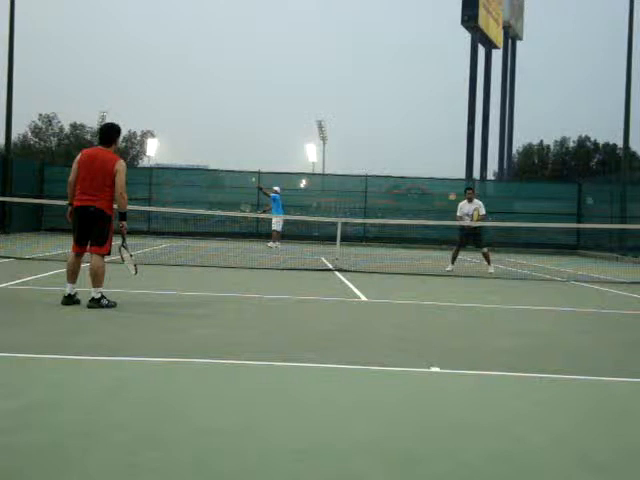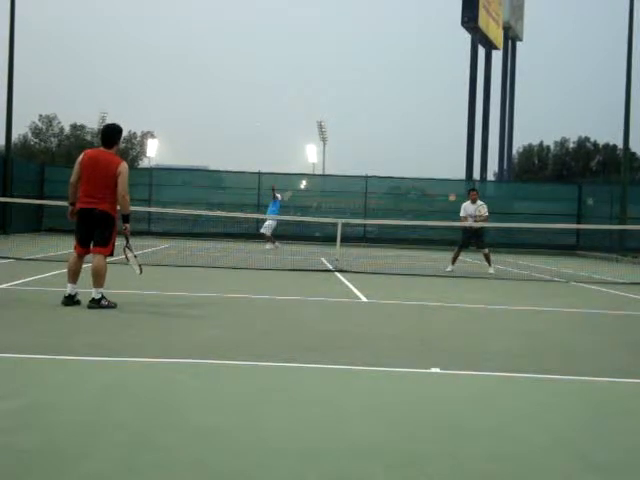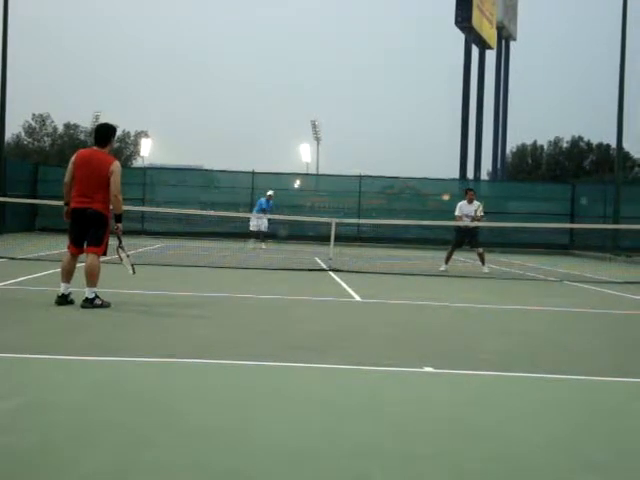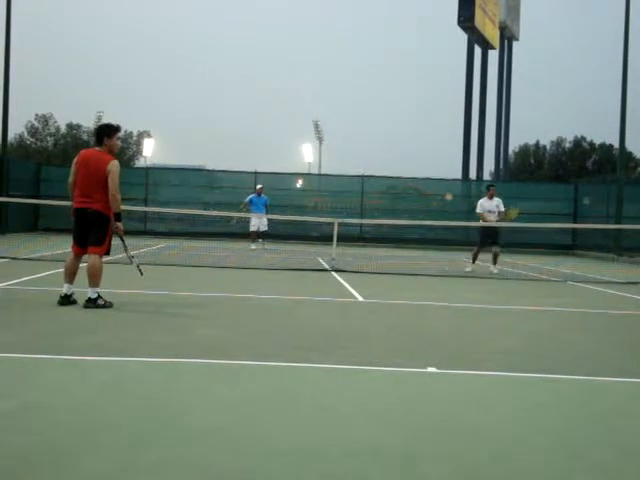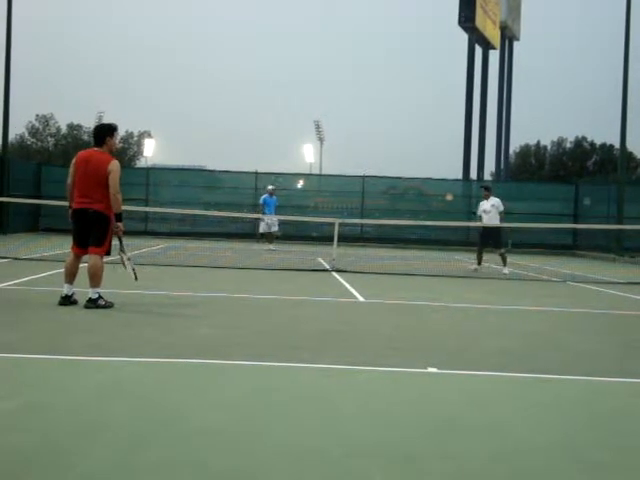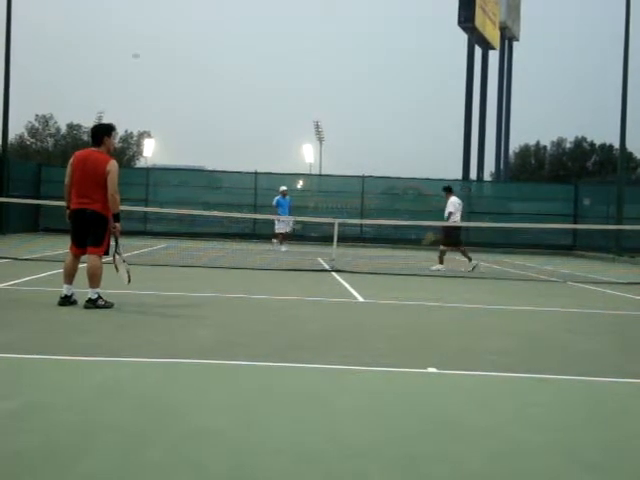
dt=0.7s
person 1, frame 1
left shoulder: (82, 155)
right shoulder: (118, 163)
left elbow: (71, 182)
right elbow: (120, 192)
left wrist: (71, 204)
right wrist: (123, 217)
left hip: (80, 208)
right hip: (101, 211)
left knee: (76, 251)
right knee: (97, 253)
left ankle: (69, 293)
right ankle: (97, 297)
person 1, frame 2
left shoulder: (84, 155)
right shoulder: (120, 165)
left elbow: (73, 183)
right elbow: (122, 195)
left wrist: (72, 204)
right wrist: (126, 219)
left hip: (83, 209)
right hip: (105, 213)
left knee: (78, 252)
right knee: (100, 254)
left ankle: (70, 294)
right ankle: (97, 297)
person 1, frame 3
left shoulder: (78, 155)
right shoulder: (113, 164)
left elbow: (67, 182)
right elbow: (115, 195)
left wrist: (67, 204)
right wrist: (118, 219)
left hip: (77, 209)
right hip: (98, 212)
left knee: (72, 251)
right knee: (93, 253)
left ankle: (63, 293)
right ankle: (90, 297)
person 1, frame 4
left shoulder: (81, 155)
right shoulder: (111, 163)
left elbow: (71, 183)
right elbow: (113, 194)
right wrist: (118, 219)
left hip: (81, 210)
right hip: (100, 212)
left knee: (76, 251)
right knee: (95, 253)
left ankle: (66, 293)
right ankle: (93, 297)
person 1, frame 5
left shoulder: (79, 157)
right shoulder: (112, 163)
left elbow: (69, 184)
right elbow: (114, 193)
left wrist: (72, 206)
right wrist: (118, 219)
left hip: (79, 210)
right hip: (100, 213)
left knee: (76, 252)
right knee: (96, 254)
left ankle: (66, 294)
right ankle: (94, 297)
person 1, frame 6
left shoulder: (76, 157)
right shoulder: (110, 163)
left elbow: (67, 184)
right elbow: (112, 193)
left wrist: (69, 206)
right wrist: (116, 219)
left hip: (78, 211)
right hip: (98, 213)
left knee: (74, 252)
right knee: (95, 254)
left ankle: (66, 294)
right ankle: (94, 297)
